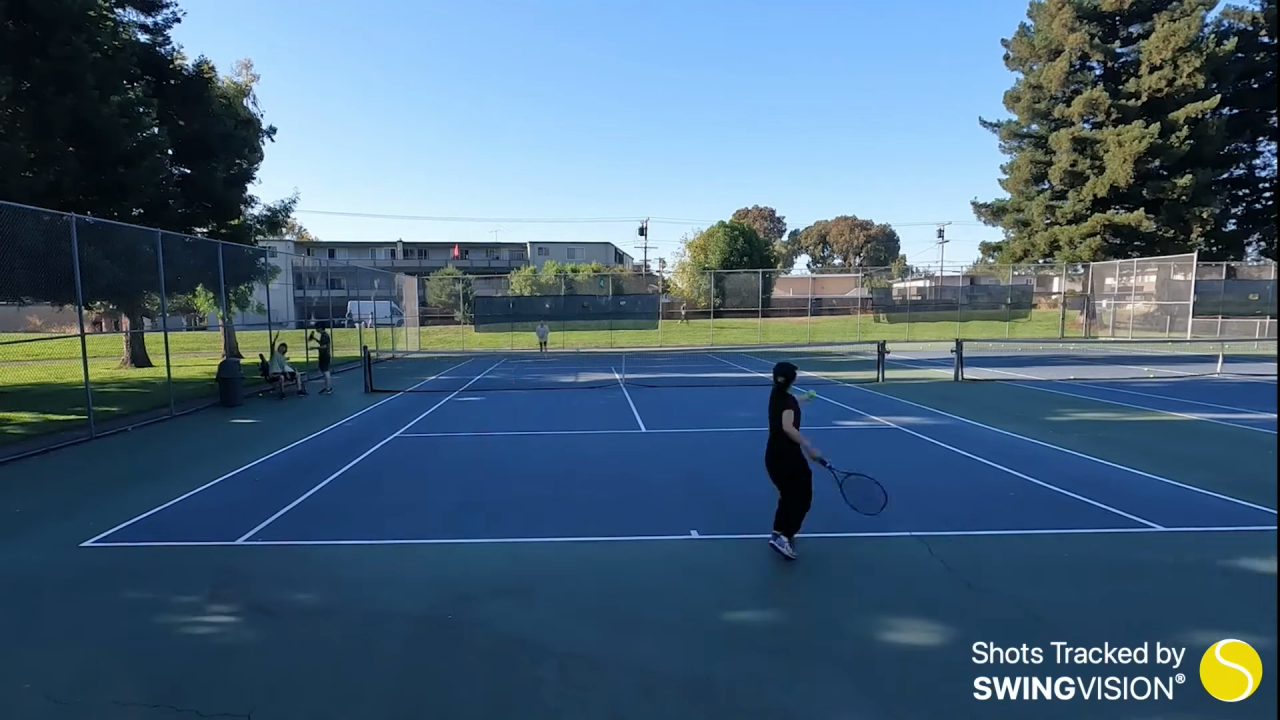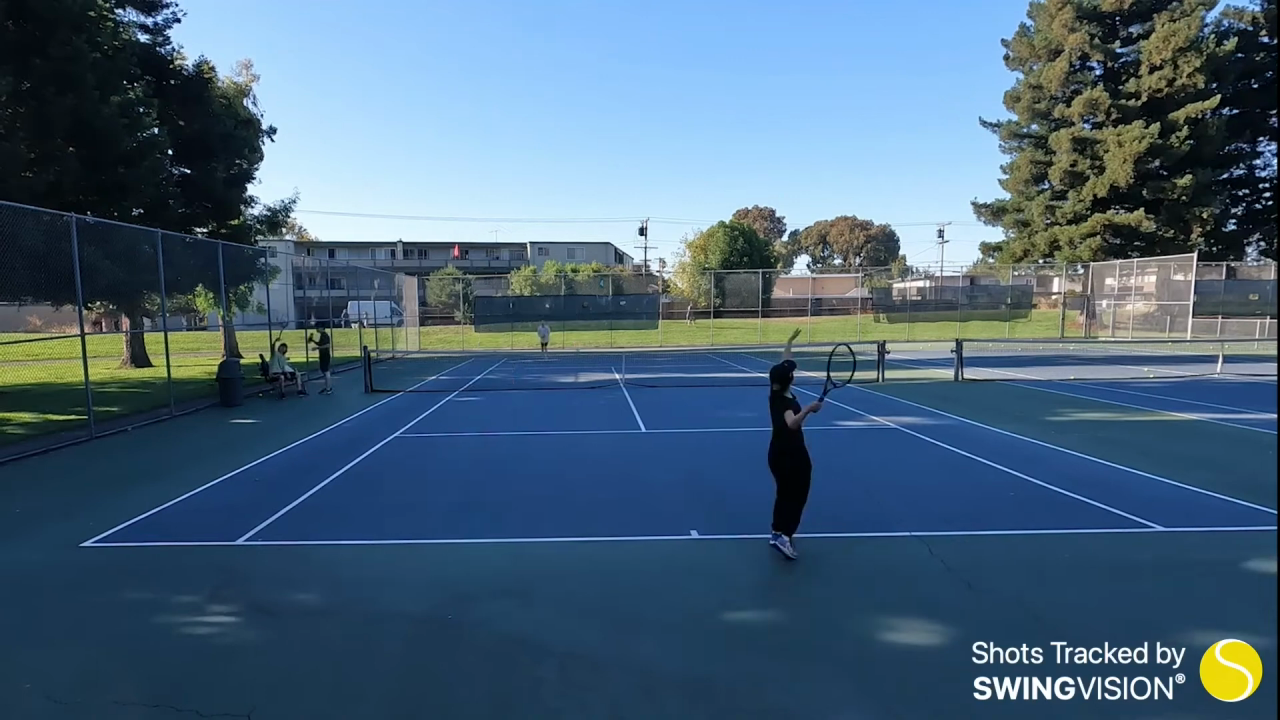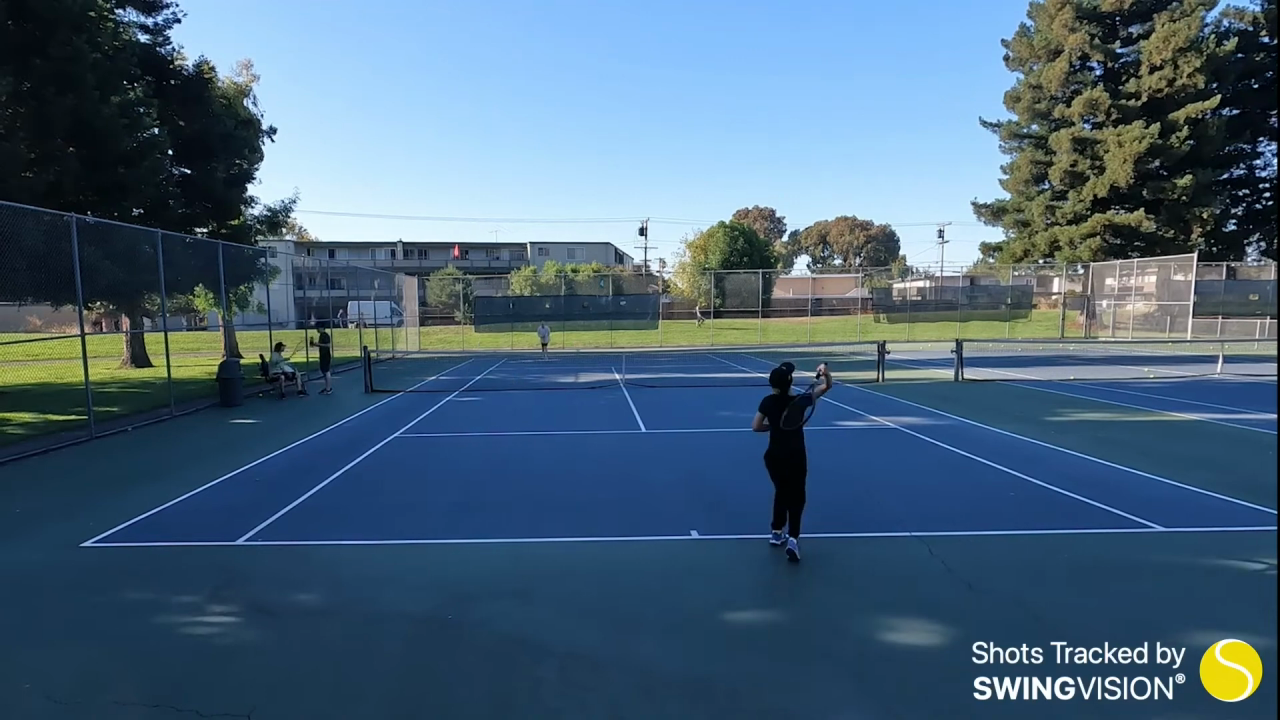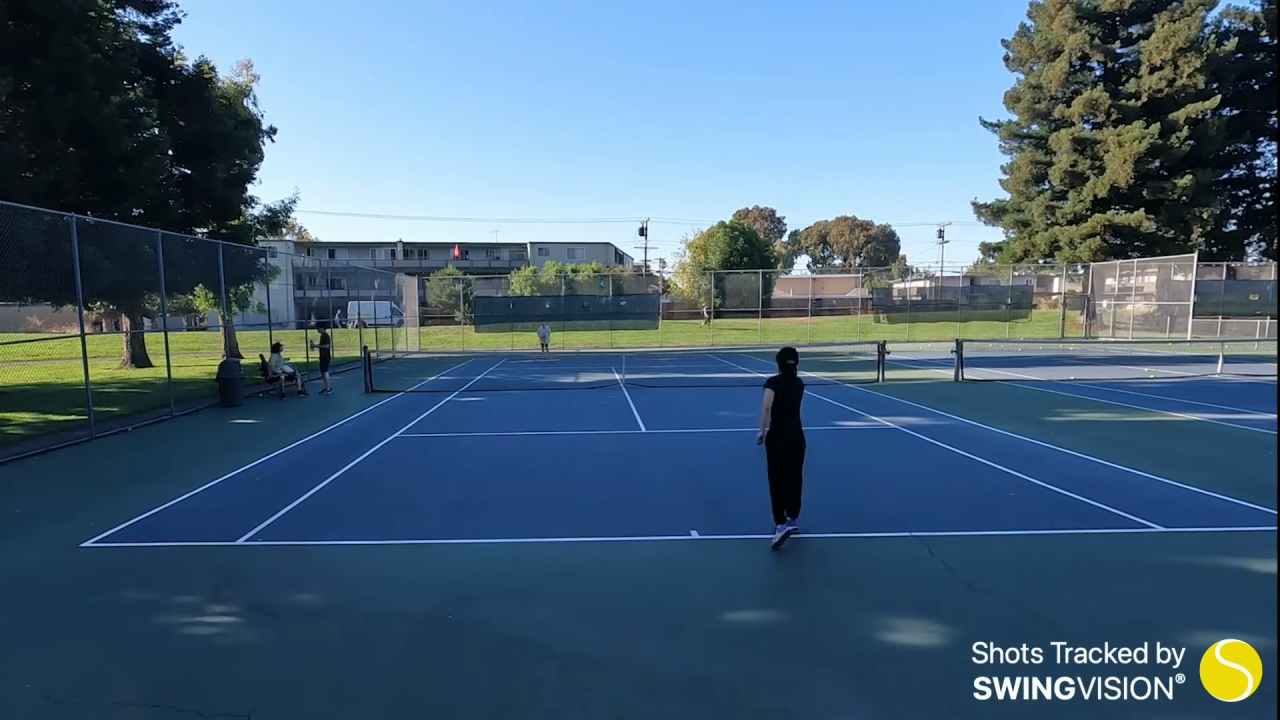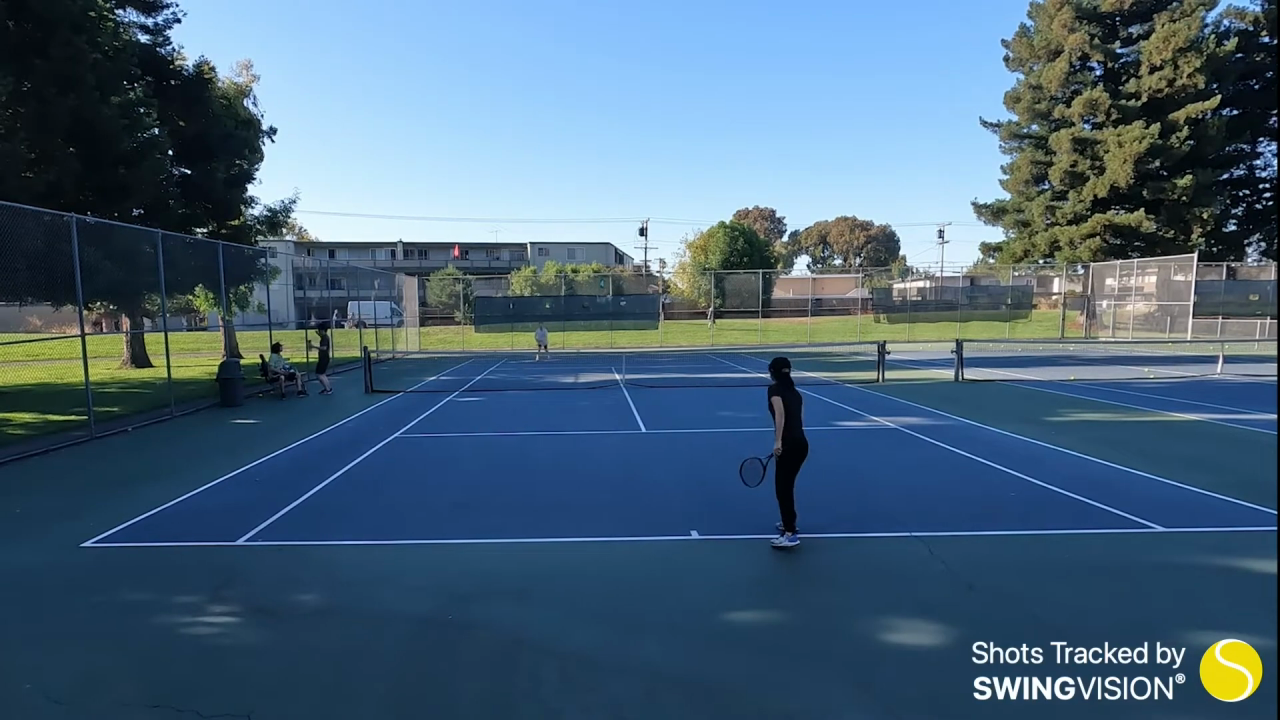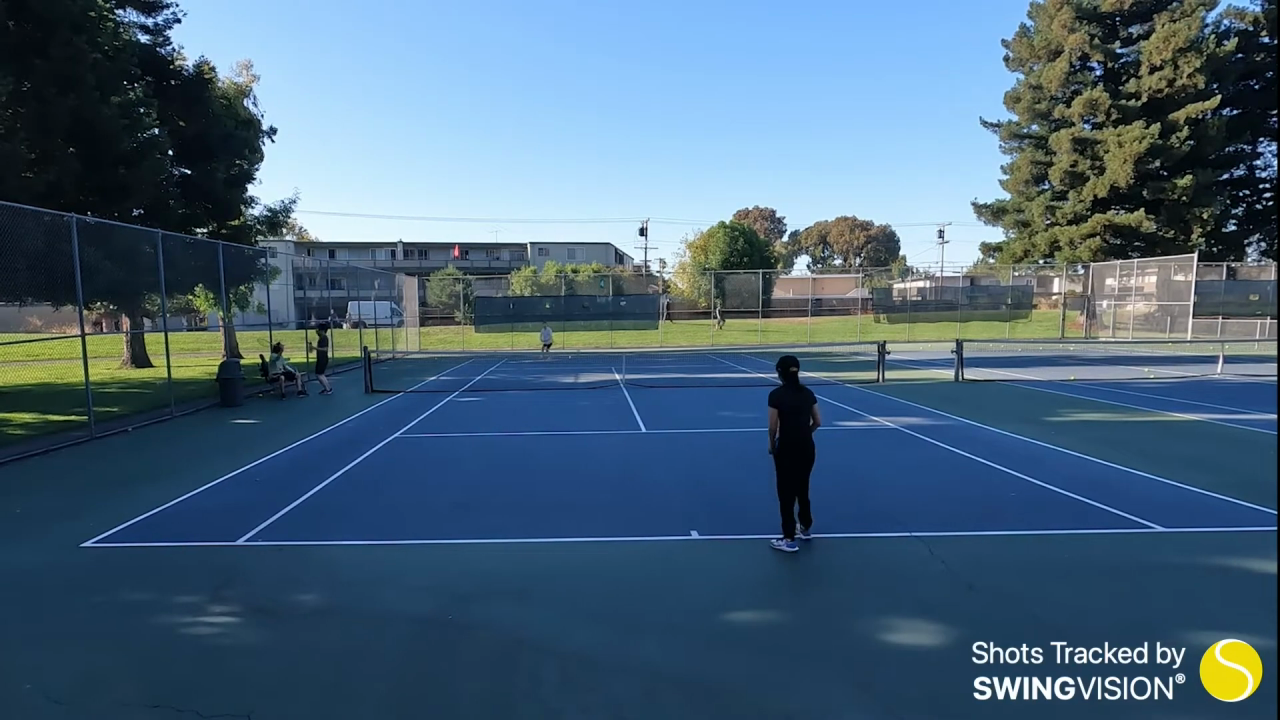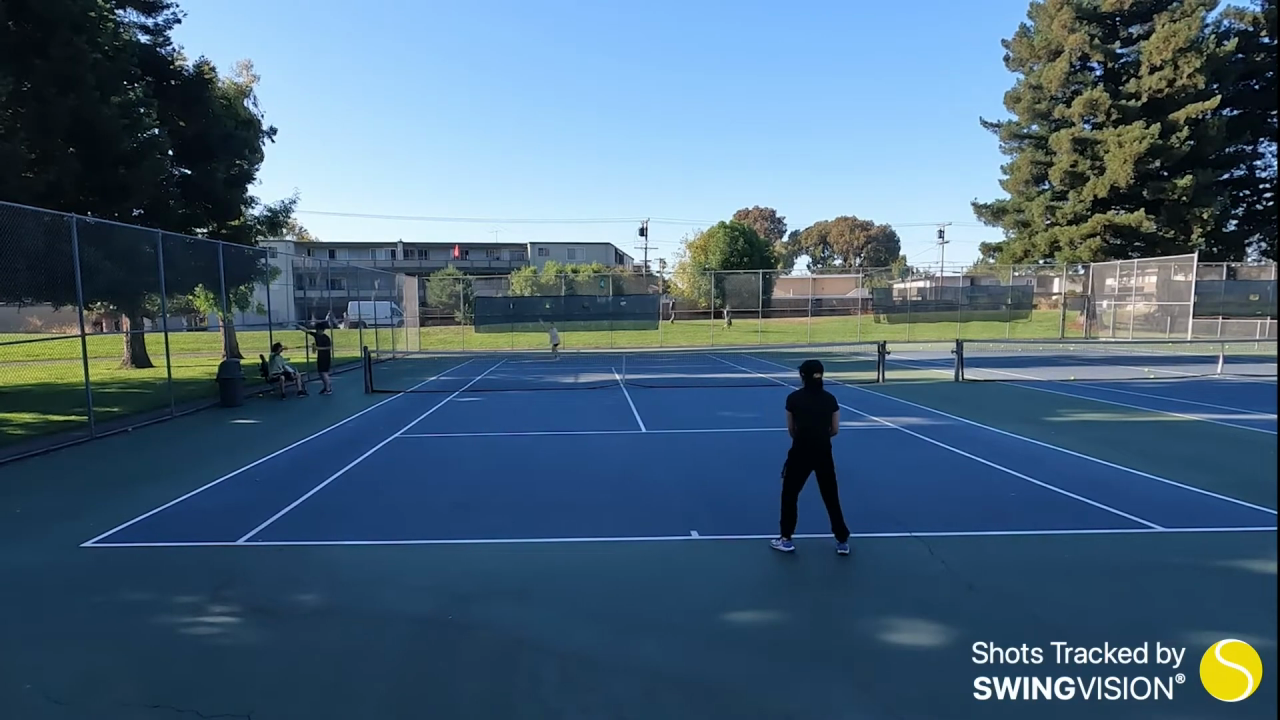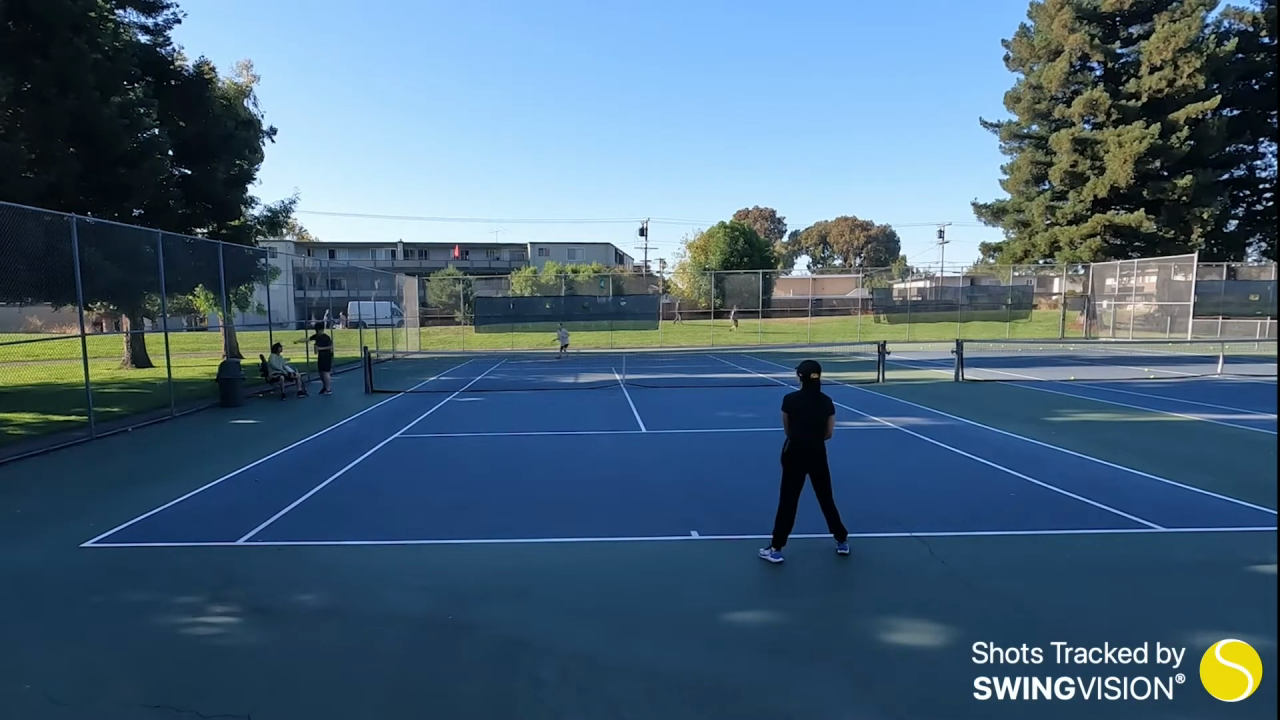
dt=0.4s
person 1, frame 1
left shoulder: (777, 395)
right shoulder: (787, 400)
right elbow: (789, 429)
left wrist: (799, 403)
right wrist: (807, 448)
left hip: (773, 456)
right hip: (789, 456)
left knee: (788, 496)
right knee: (802, 499)
left ankle: (778, 532)
right ankle: (784, 537)
person 1, frame 2
left shoulder: (775, 395)
right shoulder: (785, 402)
left elbow: (783, 364)
right elbow: (792, 424)
left wrist: (790, 343)
right wrist: (808, 411)
left hip: (776, 455)
right hip: (795, 456)
left knee: (783, 493)
right knee: (798, 496)
left ankle: (777, 534)
right ankle: (784, 537)
person 1, frame 3
left shoulder: (768, 403)
left elbow: (756, 427)
right elbow: (825, 388)
right wrist: (825, 374)
left hip: (774, 456)
right hip: (795, 457)
left knee: (781, 493)
right knee: (797, 499)
left ankle: (777, 532)
right ankle: (792, 540)
person 1, frame 4
left shoulder: (773, 382)
right shoulder: (799, 383)
left elbow: (766, 406)
left wrist: (761, 430)
left hip: (778, 439)
right hip: (797, 439)
left knee: (777, 484)
right knee: (794, 482)
left ankle: (782, 525)
right ankle: (792, 520)
person 1, frame 5
left shoulder: (775, 389)
right shoulder: (795, 392)
left elbow: (780, 416)
left wrist: (778, 441)
left hip: (788, 445)
right hip: (801, 444)
left knee: (783, 488)
right knee: (787, 484)
left ankle: (790, 535)
right ankle: (789, 523)
person 1, frame 6
left shoulder: (776, 395)
right shoulder: (808, 393)
left elbow: (773, 426)
right elbow: (817, 422)
left wrist: (772, 443)
left hip: (787, 448)
right hip: (807, 447)
left knee: (786, 492)
right knee: (802, 489)
left ankle: (789, 539)
right ankle: (806, 528)
person 1, frame 7
left shoulder: (794, 398)
right shoulder: (830, 399)
left elbow: (792, 430)
right elbow: (834, 430)
left hip: (801, 451)
right hip: (823, 452)
left knee: (789, 494)
right knee: (831, 497)
left ankle: (786, 539)
right ankle: (842, 541)
person 1, frame 8
left shoulder: (790, 400)
right shoulder: (826, 402)
left elbow: (787, 430)
right elbow: (829, 434)
left hip: (795, 455)
right hip: (818, 455)
left knee: (788, 502)
right knee: (826, 499)
left ankle: (776, 549)
right ankle: (842, 541)
